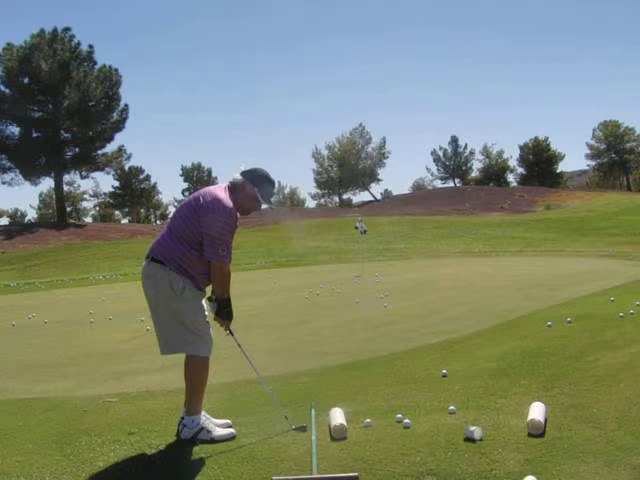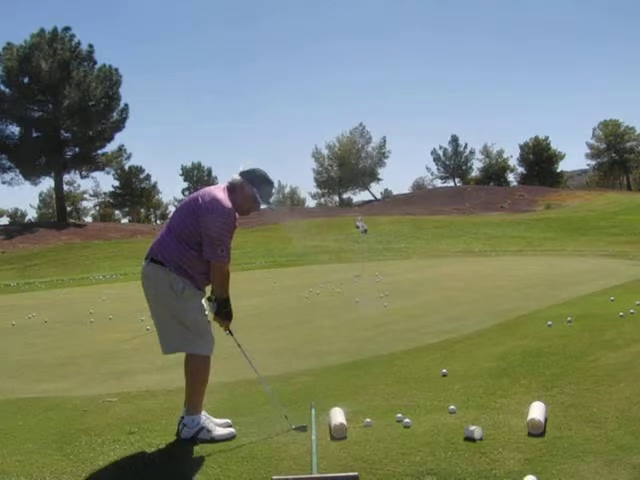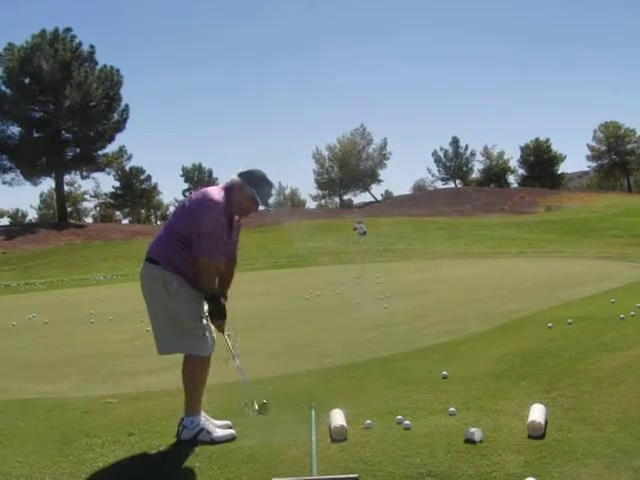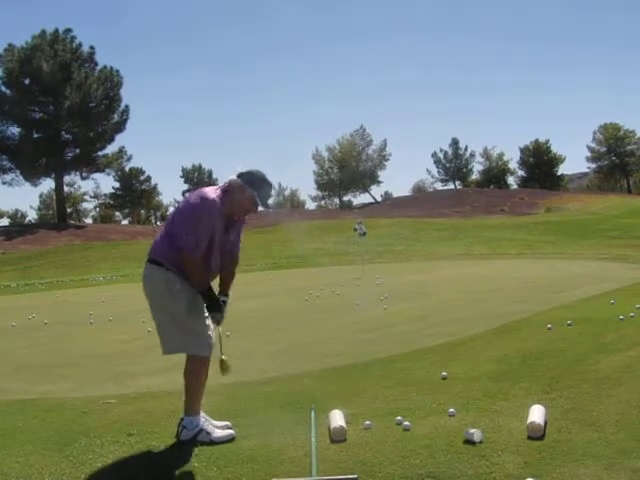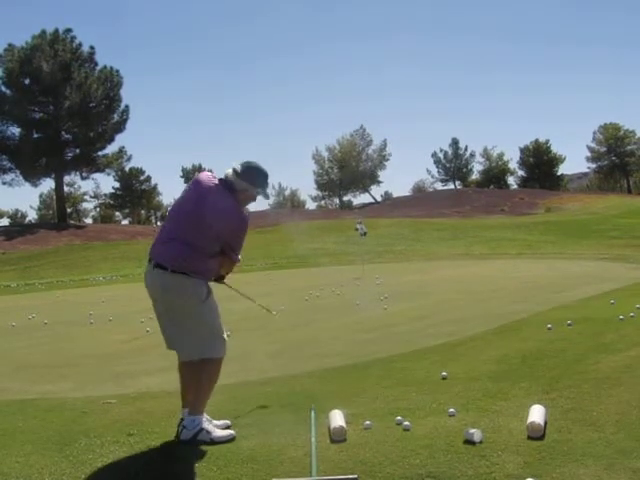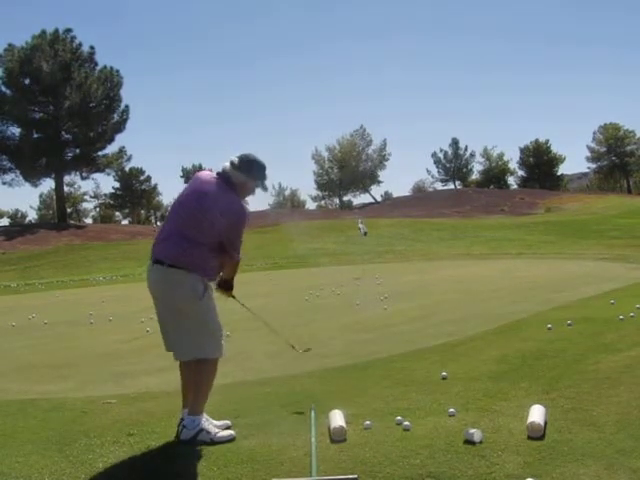
dt=0.4s
person 1, frame 1
left shoulder: (221, 201)
right shoulder: (221, 207)
left elbow: (219, 261)
right elbow: (219, 264)
left wrist: (217, 298)
right wrist: (224, 303)
left hip: (176, 277)
right hip: (170, 277)
left knee: (199, 345)
right knee: (199, 347)
left ankle: (193, 415)
right ankle: (191, 424)
person 1, frame 2
left shoulder: (221, 203)
right shoulder: (220, 208)
left elbow: (218, 261)
right elbow: (218, 265)
left wrist: (218, 299)
right wrist: (223, 303)
left hip: (173, 276)
right hip: (169, 277)
left knee: (199, 345)
right knee: (200, 346)
left ankle: (193, 414)
right ankle: (192, 423)
person 1, frame 3
left shoulder: (233, 214)
right shoulder: (210, 205)
left elbow: (228, 258)
right elbow: (204, 260)
left wrist: (221, 298)
right wrist: (213, 300)
left hip: (185, 280)
right hip: (166, 276)
left knee: (205, 346)
right knee: (197, 347)
left ankle: (194, 415)
right ankle: (192, 424)
person 1, frame 4
left shoulder: (234, 214)
right shoulder: (207, 204)
left elbow: (230, 257)
right elbow: (190, 256)
left wrist: (221, 296)
right wrist: (209, 296)
left hip: (180, 279)
right hip: (168, 277)
left knee: (202, 346)
right knee: (200, 347)
left ankle: (193, 415)
right ankle: (191, 424)
person 1, frame 5
left shoulder: (202, 181)
right shoulder: (237, 216)
right elbow: (230, 258)
right wrist: (218, 275)
left hip: (156, 272)
right hip: (184, 282)
left knee: (189, 348)
right knee: (213, 351)
left ankle: (190, 416)
right ankle: (193, 424)
person 1, frame 6
left shoulder: (203, 179)
right shoulder: (233, 207)
right elbow: (231, 255)
left wrist: (217, 277)
right wrist: (226, 282)
left hip: (163, 271)
right hip: (183, 278)
left knee: (192, 348)
right knee: (208, 350)
left ankle: (191, 415)
right ankle: (192, 425)
